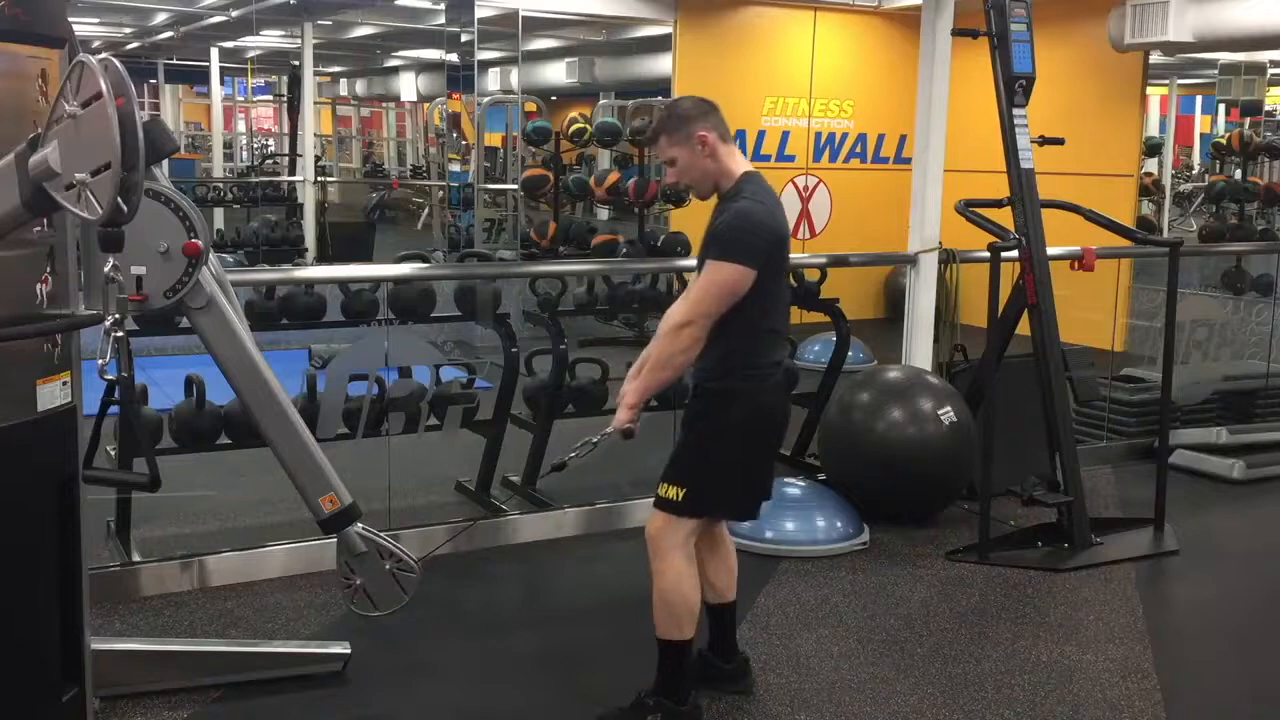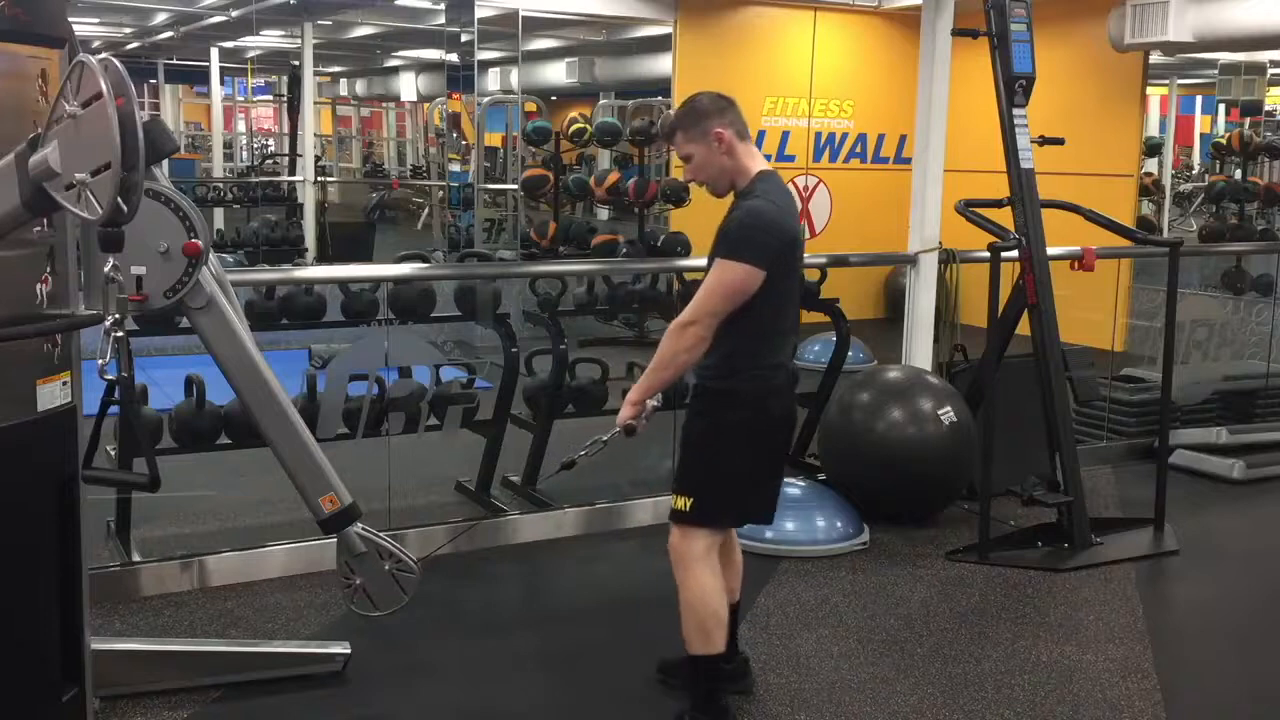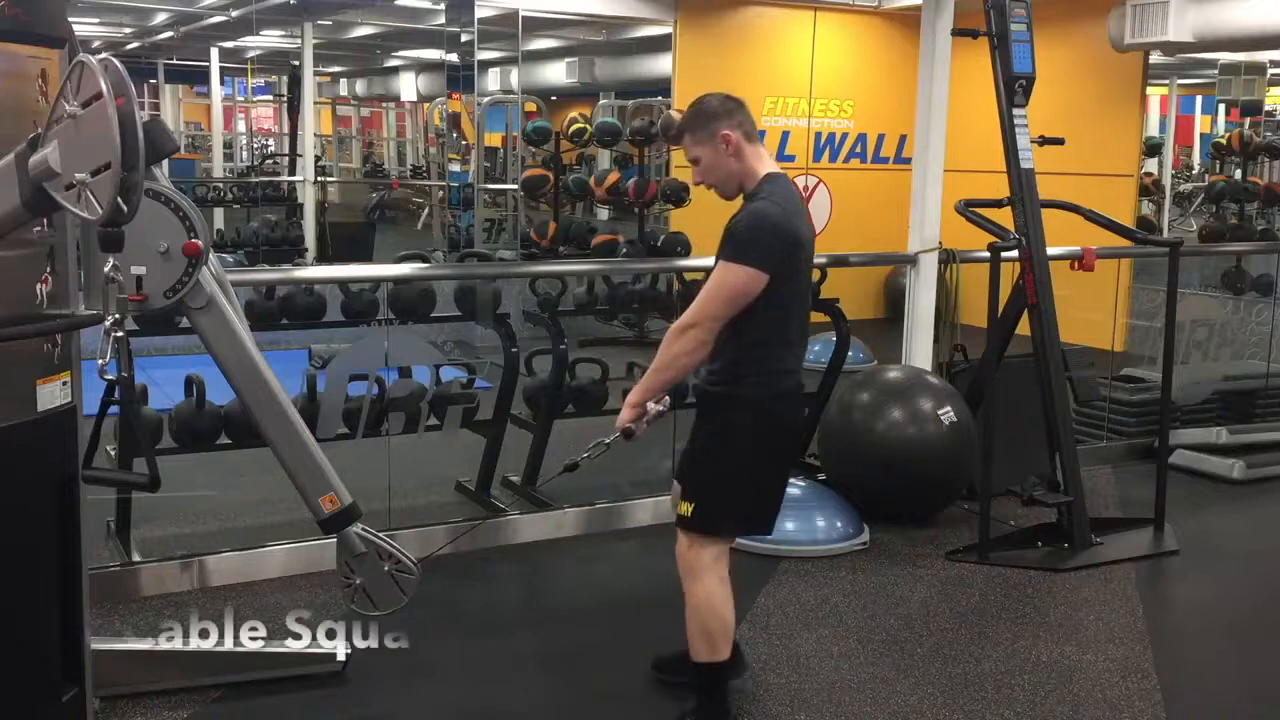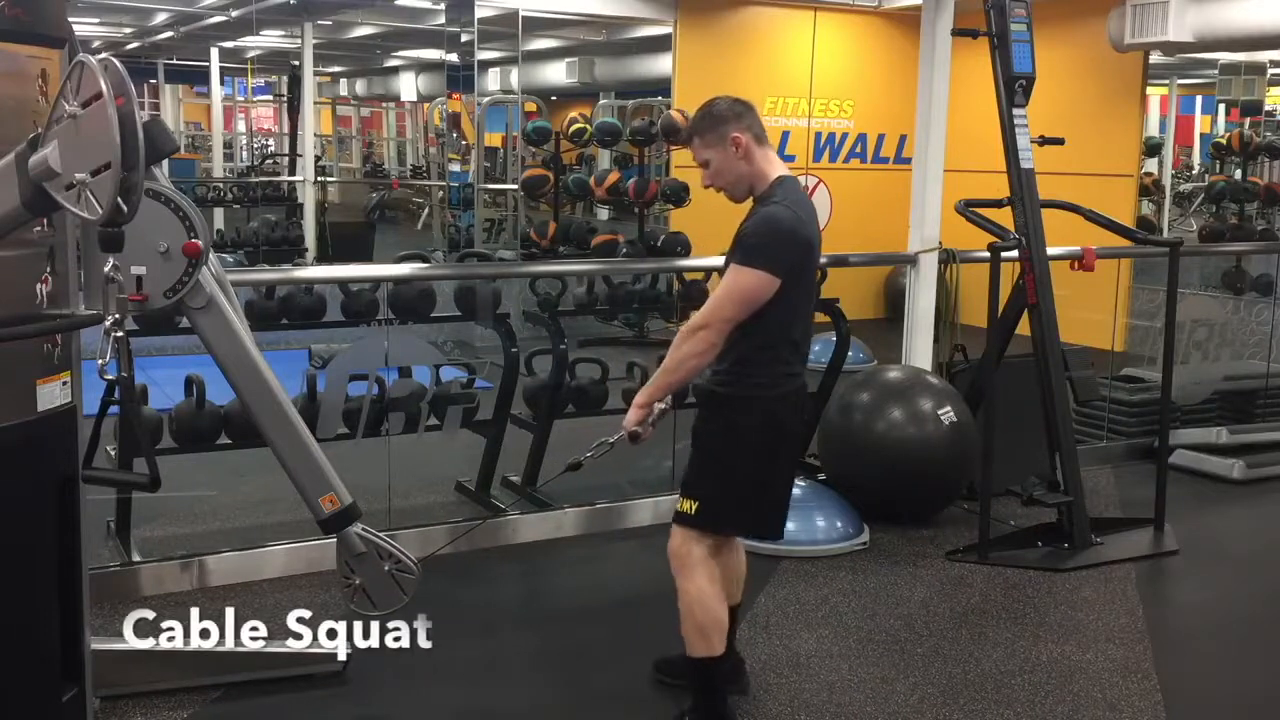
dt=0.2s
person 1, frame 1
left shoulder: (746, 216)
right shoulder: (740, 204)
left elbow: (693, 326)
right elbow: (688, 303)
left wrist: (637, 399)
right wrist: (636, 372)
left hip: (740, 399)
right hip: (734, 392)
left knee: (667, 531)
right knee: (705, 523)
right ankle: (725, 658)
person 1, frame 2
left shoulder: (757, 215)
right shoulder: (762, 201)
left elbow: (697, 324)
right elbow: (708, 314)
left wrist: (639, 395)
right wrist: (653, 378)
left hip: (742, 401)
right hip: (745, 392)
left knee: (690, 545)
right knee: (716, 528)
right ankle: (725, 658)
person 1, frame 3
left shoulder: (762, 219)
right shoulder: (777, 203)
left elbow: (698, 327)
right elbow: (714, 322)
left wrist: (639, 398)
right wrist: (659, 386)
left hip: (748, 406)
right hip: (752, 396)
left knee: (699, 552)
right knee: (692, 506)
right ankle: (718, 652)
person 1, frame 4
left shoulder: (775, 223)
right shoulder: (782, 206)
left elbow: (708, 329)
right elbow: (723, 323)
left wrist: (646, 399)
right wrist: (666, 388)
left hip: (753, 408)
right hip: (754, 399)
left knee: (690, 549)
right knee: (718, 534)
right ankle: (721, 658)
